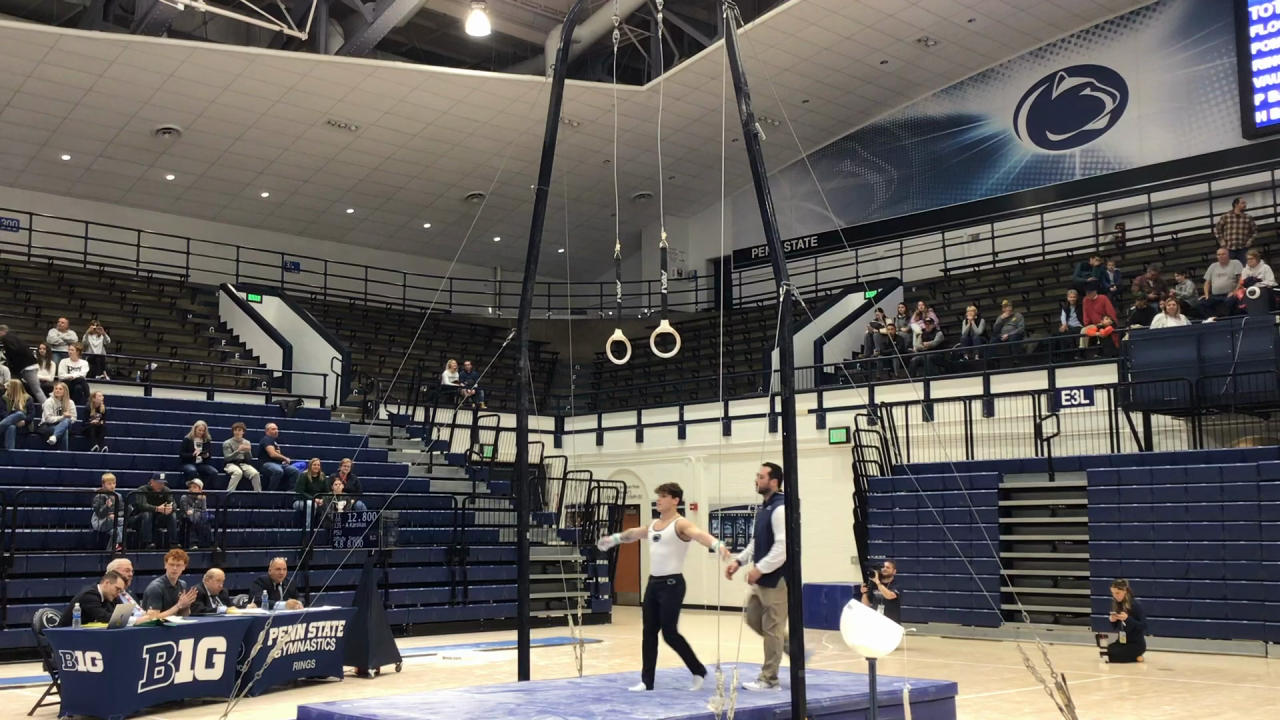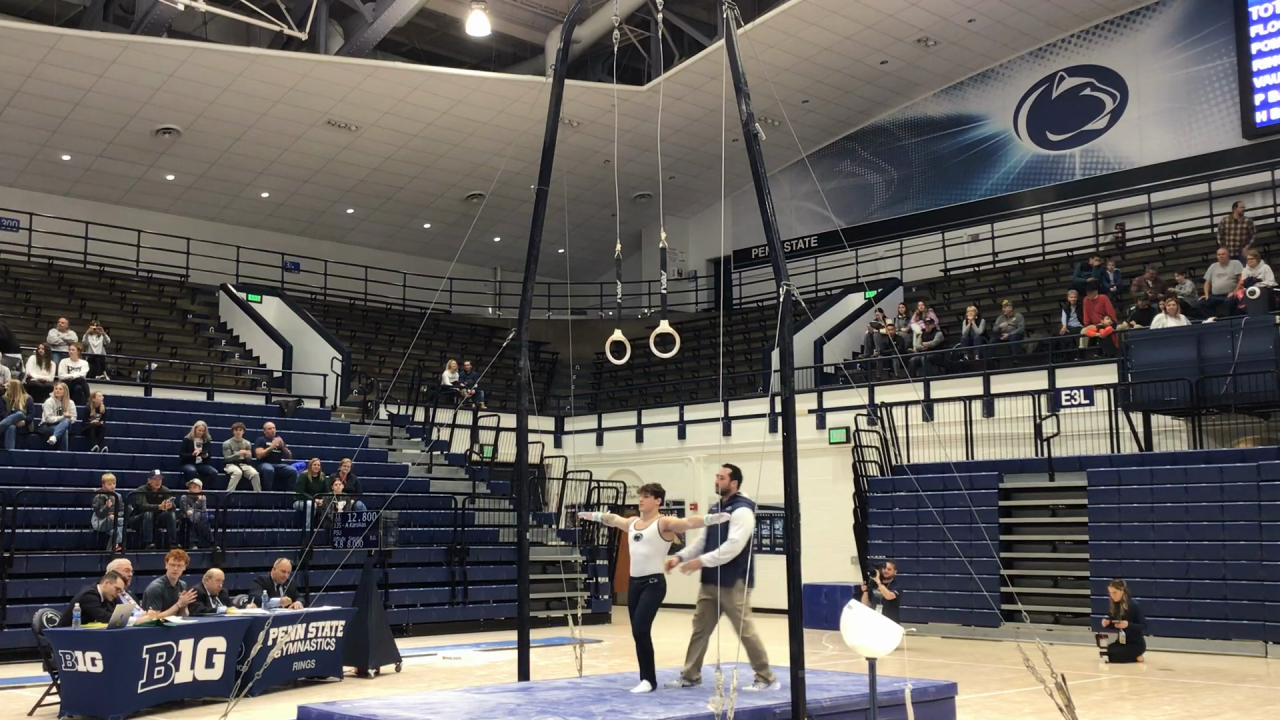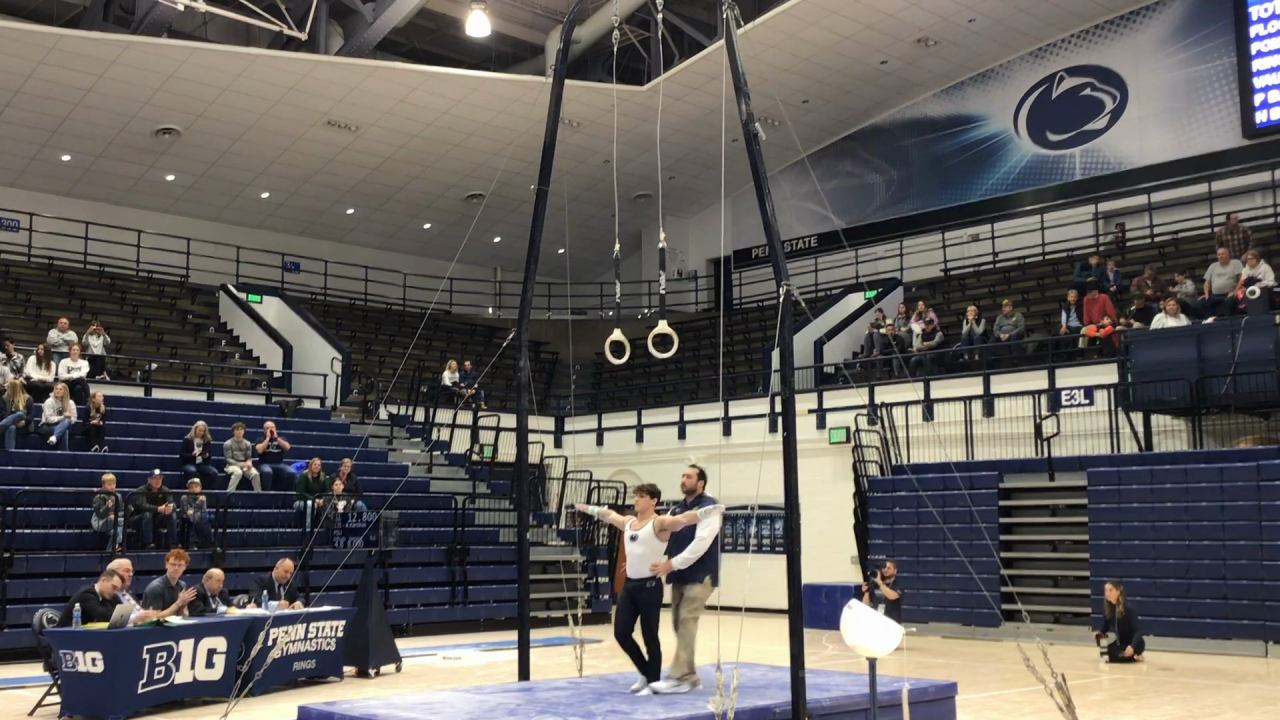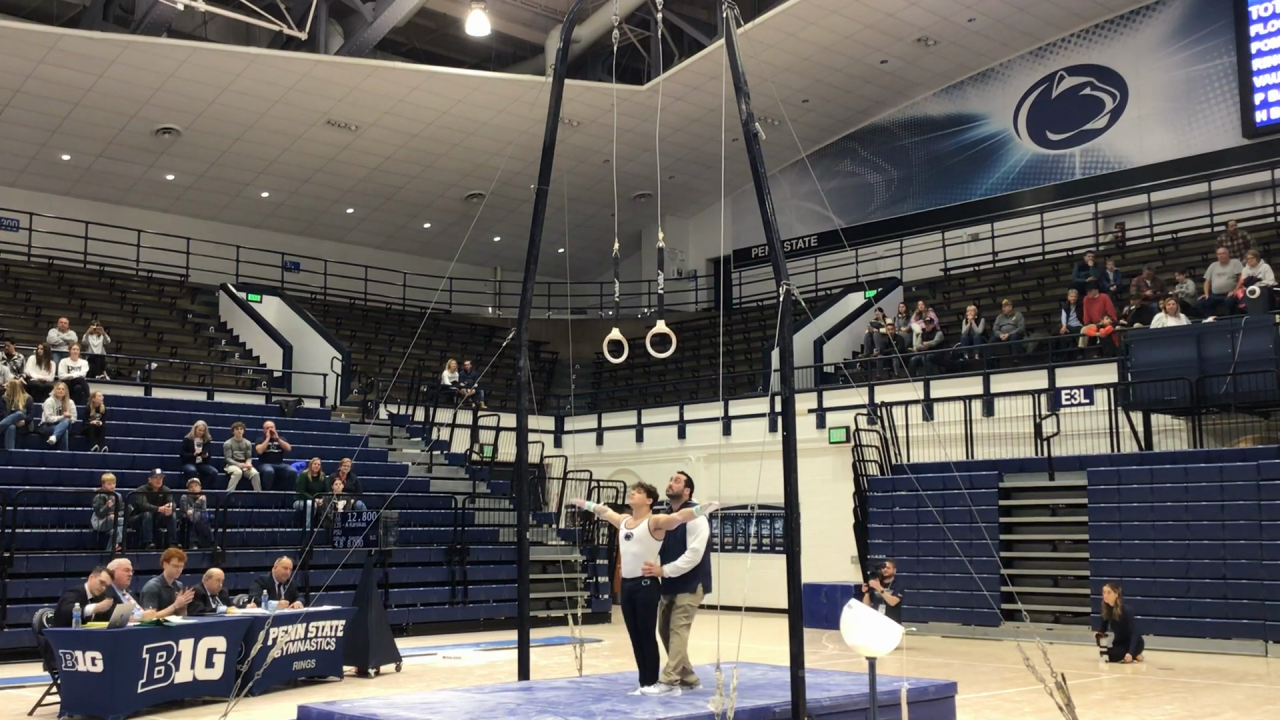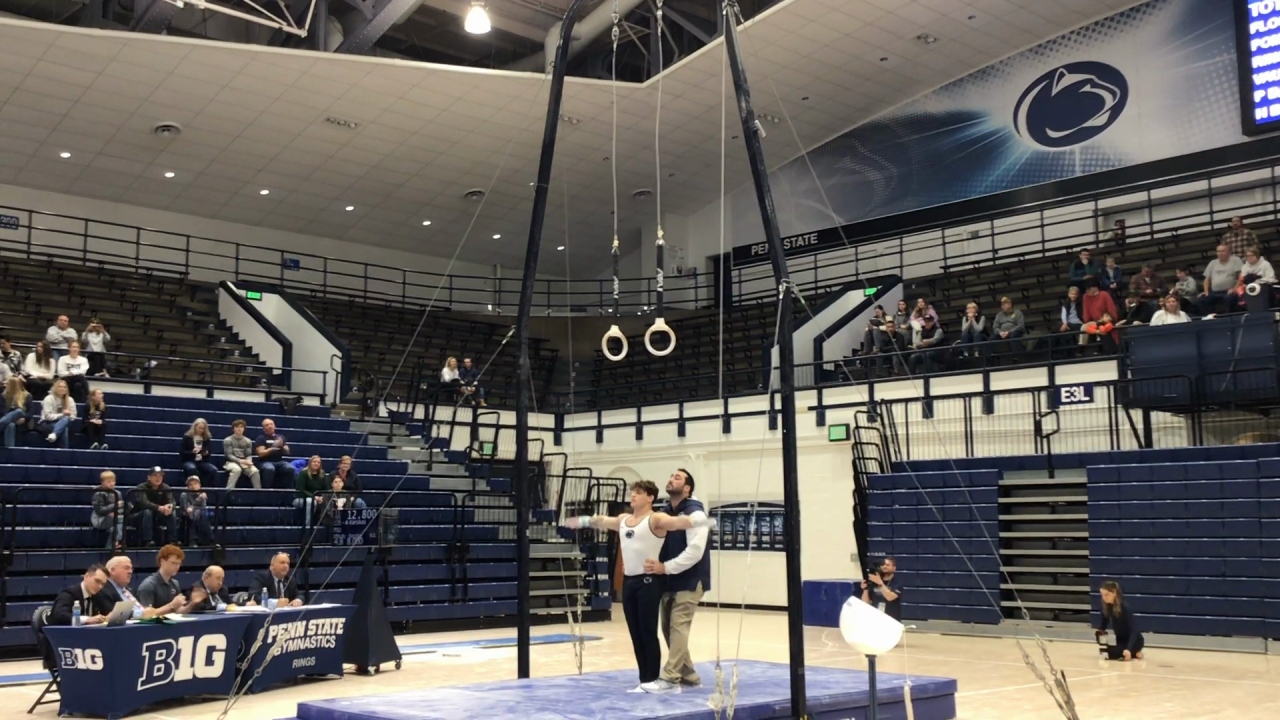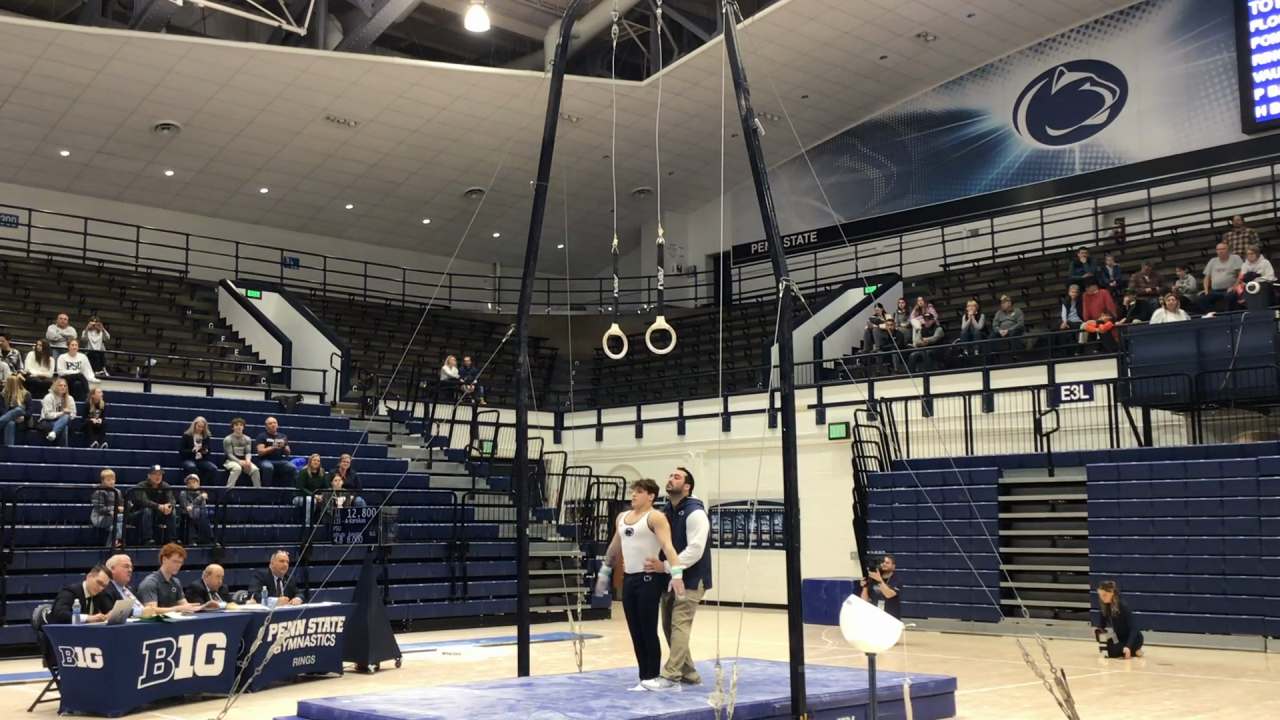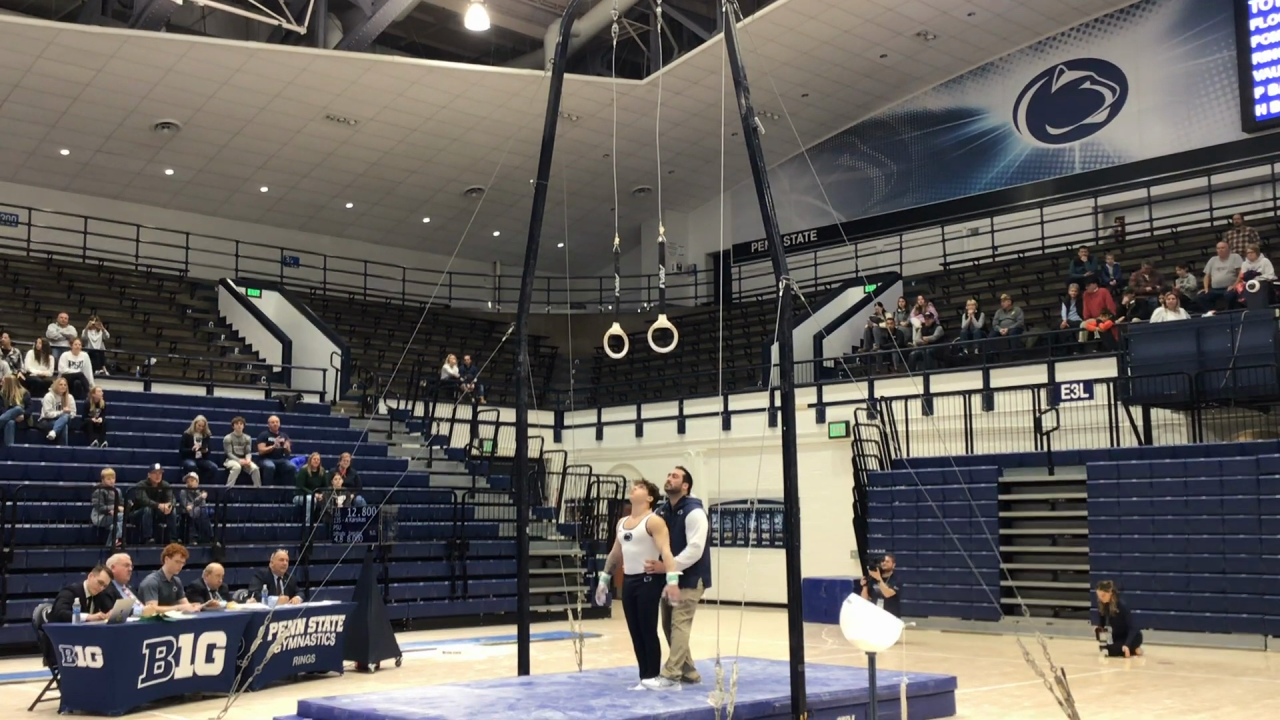
dt=0.4s
person 1, frame 1
left shoulder: (781, 509)
right shoulder: (764, 508)
left elbow: (784, 547)
left wrist: (760, 569)
right wrist: (738, 561)
left hip: (778, 578)
right hip: (766, 578)
left knee: (772, 627)
right knee: (753, 618)
left ankle: (769, 679)
person 1, frame 2
left shoulder: (741, 511)
right shoulder: (716, 509)
left elbow: (732, 547)
right elbow: (703, 540)
left wrist: (701, 561)
right wrist: (680, 557)
left hip: (734, 580)
right hip: (712, 580)
left knee: (744, 629)
right knee: (700, 626)
left ankle: (766, 678)
right ankle: (690, 676)
person 1, frame 3
left shoulder: (708, 509)
right shoulder: (676, 510)
left elbow: (700, 544)
left wrist: (672, 564)
left hip: (700, 576)
right hip: (680, 577)
left knee: (687, 619)
right knee: (680, 624)
left ankle: (679, 677)
right ankle: (688, 677)
person 1, frame 4
left shoulder: (694, 518)
left elbow: (694, 555)
right elbow: (657, 549)
left wrist: (664, 570)
right wrist: (644, 566)
left hip: (690, 584)
right hip: (670, 585)
left knee: (678, 629)
right knee: (666, 630)
left ankle: (669, 681)
right ankle: (688, 677)
person 1, frame 5
left shoulder: (694, 514)
right shoulder: (664, 513)
left elbow: (694, 552)
left wrist: (665, 567)
right wrist: (644, 563)
left hip: (689, 581)
right hip: (669, 582)
left knee: (678, 628)
right knee: (669, 629)
left ankle: (670, 678)
right ankle: (688, 675)
person 1, frame 6
left shoulder: (695, 513)
right shoulder: (664, 513)
left elbow: (695, 551)
left wrist: (665, 566)
right wrist: (646, 562)
left hip: (690, 580)
left knee: (679, 626)
right knee: (670, 627)
left ankle: (671, 676)
right ankle: (688, 674)
person 1, frame 7
left shoulder: (694, 512)
right shoulder: (662, 511)
left elbow: (695, 550)
right wrist: (649, 562)
left hip: (689, 579)
left knee: (679, 626)
right knee: (669, 626)
left ankle: (671, 676)
right ankle: (688, 672)
person 2, frame 1
left shoulder: (681, 524)
right shoulder: (653, 525)
left elbow: (700, 535)
right elbow: (634, 533)
left wrist: (718, 545)
right wrist: (613, 538)
left hip: (672, 583)
right hip: (653, 582)
left knee: (669, 633)
right knee: (648, 632)
left ankle: (698, 671)
right ankle: (646, 681)
person 2, frame 2
left shoulder: (664, 523)
right shoulder: (632, 523)
left elbow: (688, 523)
right elbow: (612, 518)
left wrist: (713, 518)
right wrist: (593, 515)
left hip: (653, 583)
right hip: (634, 582)
left knee: (641, 629)
right knee: (638, 632)
left ankle: (648, 680)
right ankle: (646, 680)
person 2, frame 3
left shoulder: (660, 523)
right shoulder: (627, 522)
left elbow: (683, 519)
right elbow: (608, 514)
left wrist: (706, 511)
right wrist: (589, 509)
left hip: (649, 585)
right hip: (629, 585)
left knee: (650, 636)
right knee: (621, 633)
left ankle: (653, 683)
right ankle: (645, 673)
person 2, frame 4
left shoulder: (655, 522)
right shoulder: (623, 520)
left elbow: (678, 517)
right elbow: (605, 511)
left wrist: (701, 509)
right wrist: (587, 504)
left hip: (646, 584)
right hip: (627, 584)
left knee: (647, 636)
right knee: (635, 637)
left ankle: (651, 683)
right ankle: (644, 683)
person 2, frame 5
left shoulder: (655, 519)
right shoulder: (623, 519)
left elbow: (676, 521)
right elbow: (603, 521)
left wrist: (696, 520)
right wrist: (582, 521)
left hip: (648, 581)
right hip: (629, 581)
left knee: (648, 633)
right knee: (636, 635)
left ankle: (652, 680)
right ankle: (644, 680)
person 2, frame 6
left shoulder: (655, 517)
right shoulder: (622, 517)
left elbow: (667, 545)
right elbow: (614, 546)
left wrist: (676, 574)
right wrist: (604, 572)
left hip: (648, 579)
right hip: (629, 579)
left knee: (648, 631)
right knee: (635, 633)
left ankle: (653, 678)
right ankle: (644, 678)
person 2, frame 7
left shoulder: (653, 521)
right shoulder: (622, 522)
left elbow: (665, 551)
right elbow: (615, 553)
left wrist: (672, 581)
right wrist: (603, 580)
left hip: (648, 581)
right hip: (629, 581)
left knee: (648, 631)
right knee: (635, 632)
left ankle: (653, 677)
right ankle: (644, 677)
